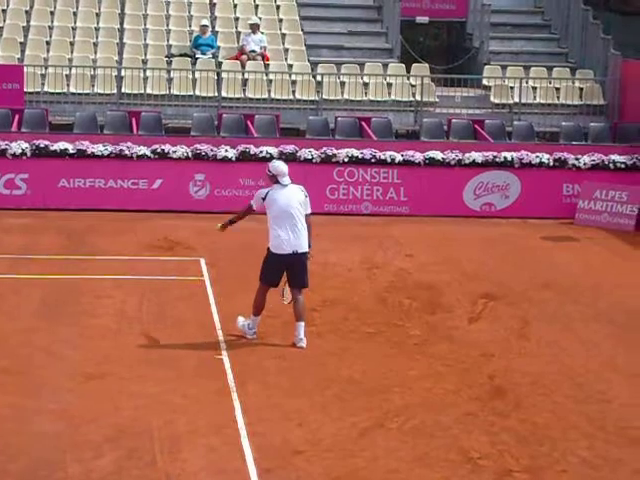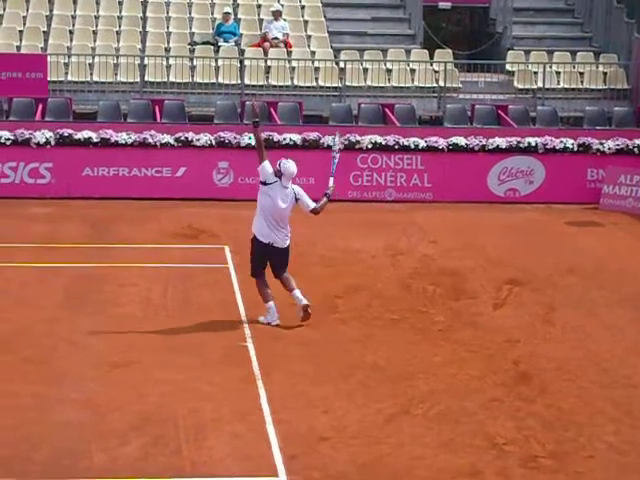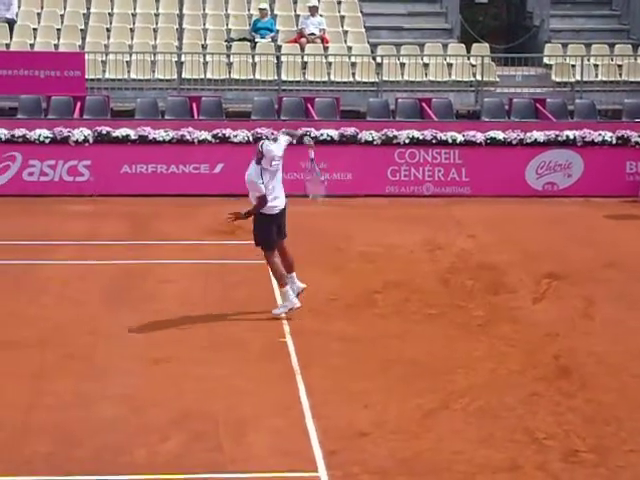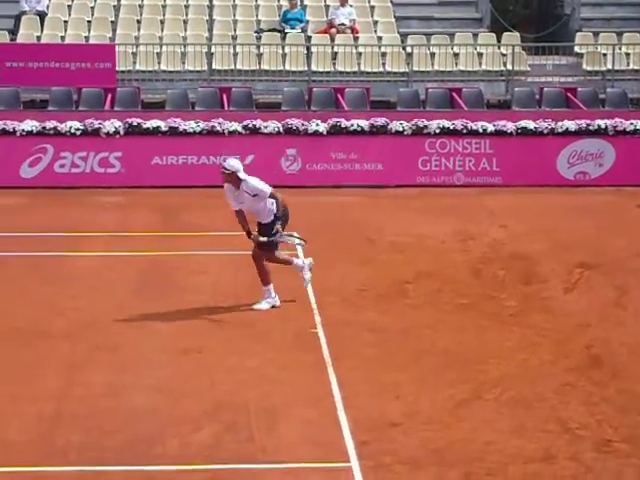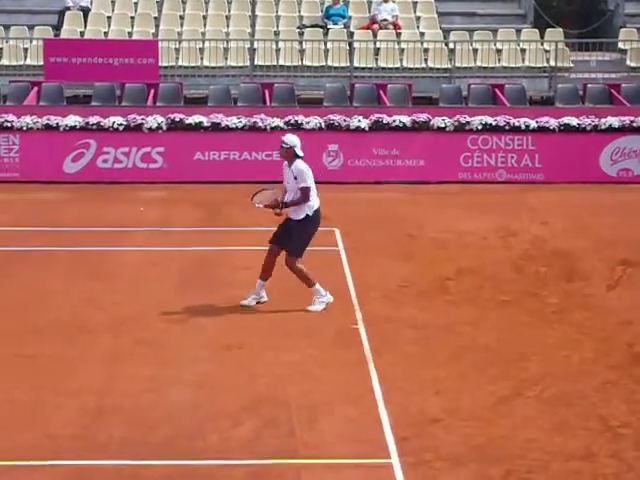
dt=0.5s
person 1, frame 1
left shoulder: (266, 194)
right shoulder: (300, 191)
left elbow: (247, 210)
right elbow: (307, 220)
left wrist: (230, 221)
right wrist: (308, 246)
left hip: (278, 250)
right hip: (300, 248)
left knee: (264, 287)
right knee: (297, 293)
left ankle: (251, 328)
right ankle: (300, 336)
person 1, frame 2
left shoulder: (268, 180)
right shoulder: (296, 192)
left elbow: (260, 149)
right elbow: (316, 210)
left wrist: (255, 123)
right wrist: (327, 197)
left hip: (261, 240)
right hip: (282, 242)
left knee: (259, 277)
right knee: (283, 275)
left ankle: (272, 315)
right ankle: (302, 301)
person 1, frame 3
left shoulder: (254, 176)
right shoulder: (275, 153)
left elbow: (262, 203)
right elbow: (286, 134)
left wrist: (245, 215)
right wrist: (300, 138)
left hip: (266, 214)
right hip: (280, 208)
left knee: (271, 255)
right knee: (281, 246)
left ankle: (288, 299)
right ankle: (294, 284)
person 1, frame 4
left shoulder: (252, 184)
right shoulder: (228, 189)
left elbow: (278, 198)
right elbow: (239, 213)
left wrist: (279, 222)
right wrist: (249, 233)
left hip: (277, 216)
right hip: (265, 220)
left knee: (257, 254)
right knee: (267, 256)
left ankle: (270, 297)
right ankle: (302, 264)
person 1, frame 5
left shoulder: (301, 168)
right shoulder: (286, 165)
left elbow: (305, 198)
left wrist: (282, 205)
right wrist: (280, 205)
left hip: (308, 218)
right hip: (294, 216)
left knee: (291, 262)
right knee: (272, 252)
left ankle: (322, 295)
right ankle: (259, 293)
